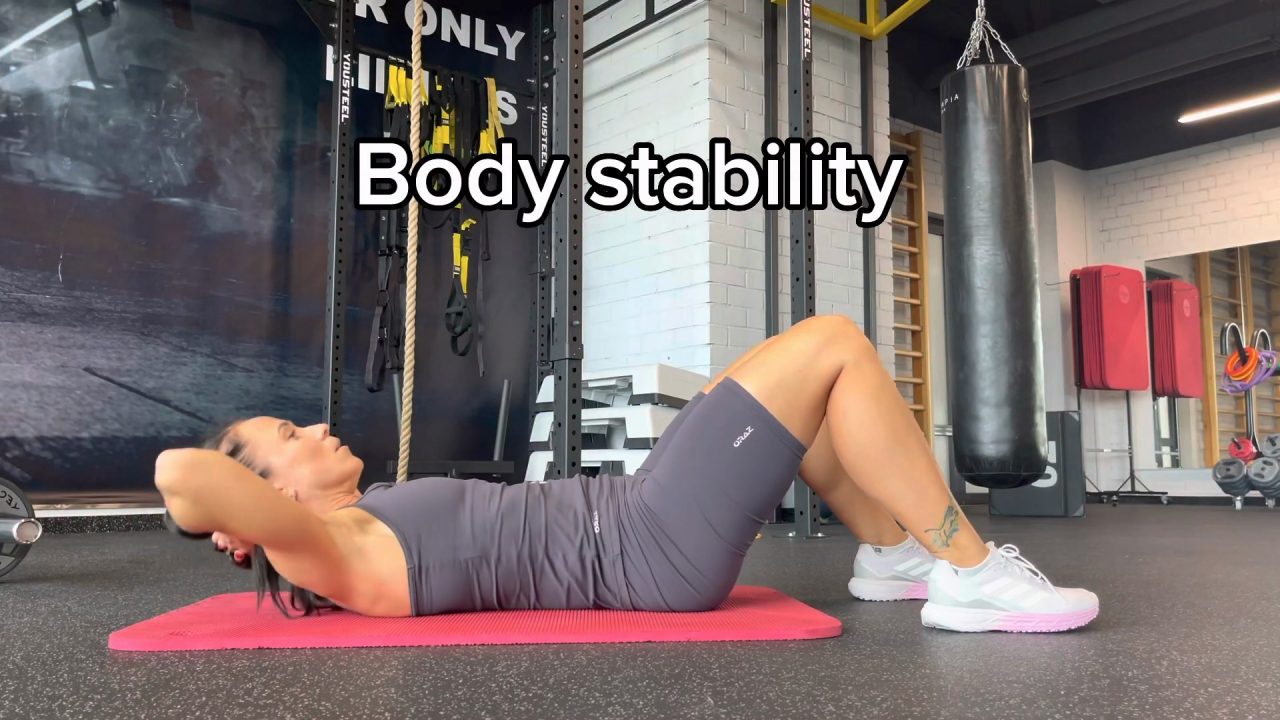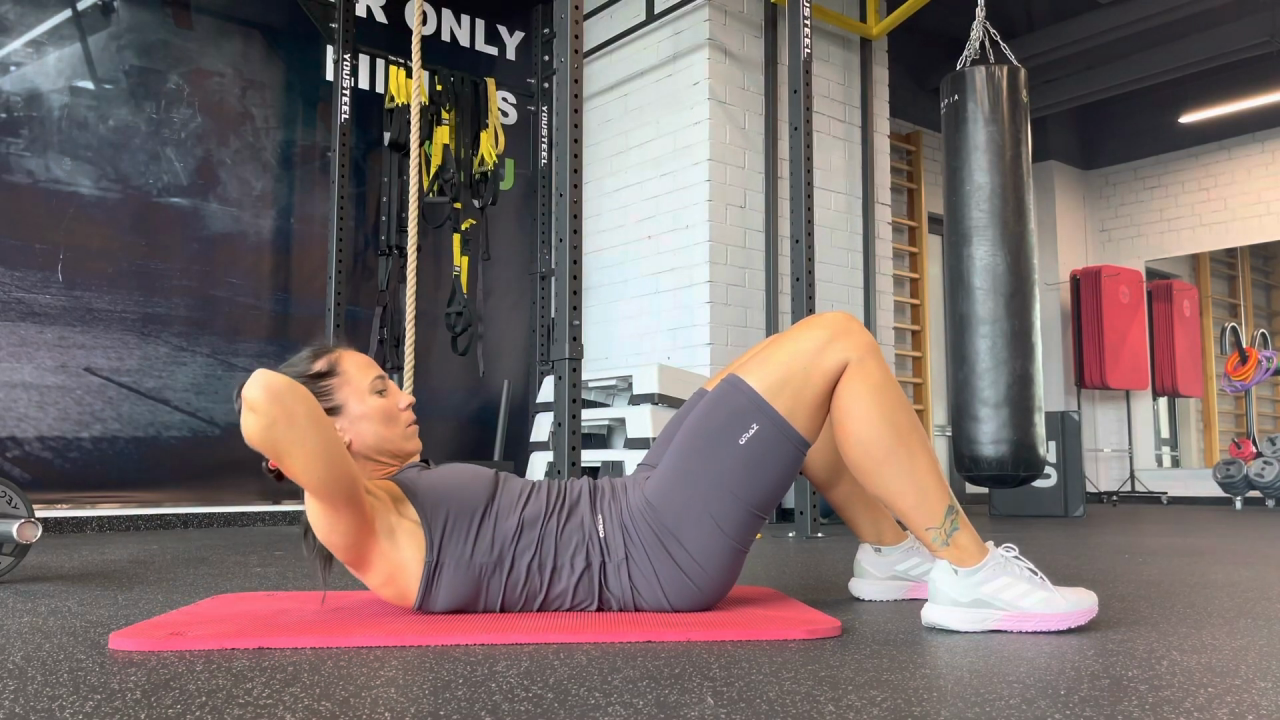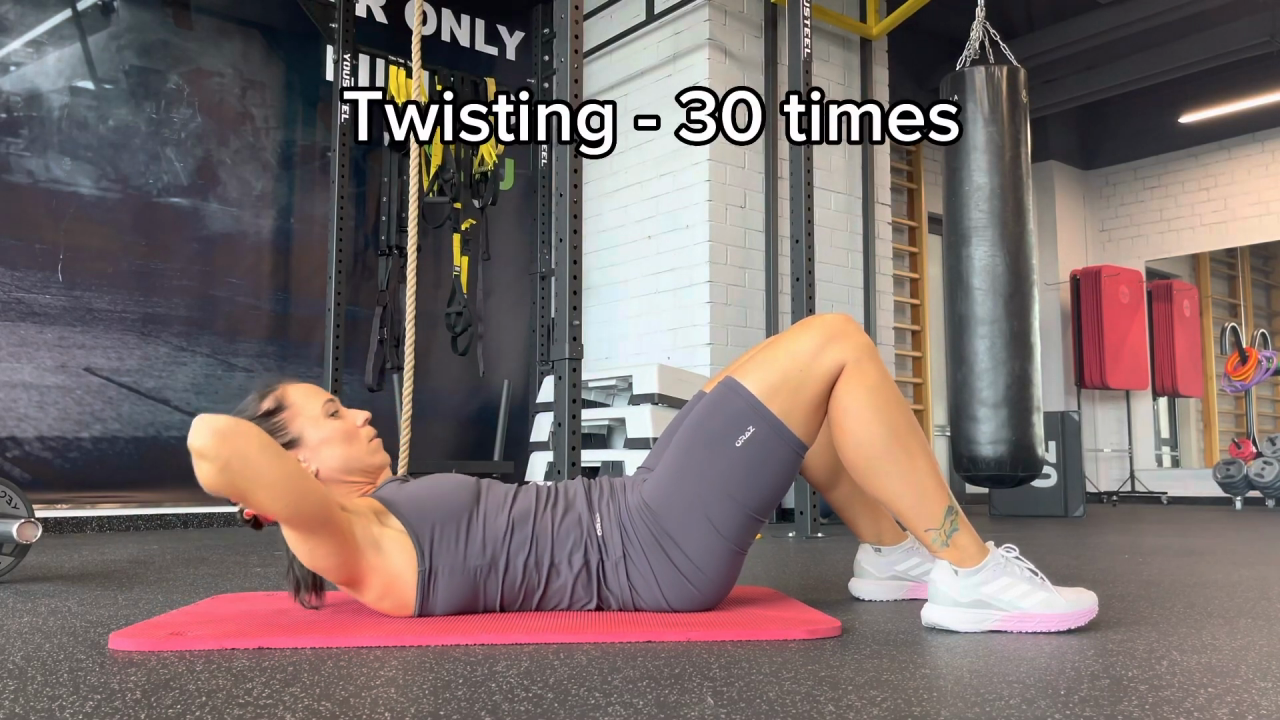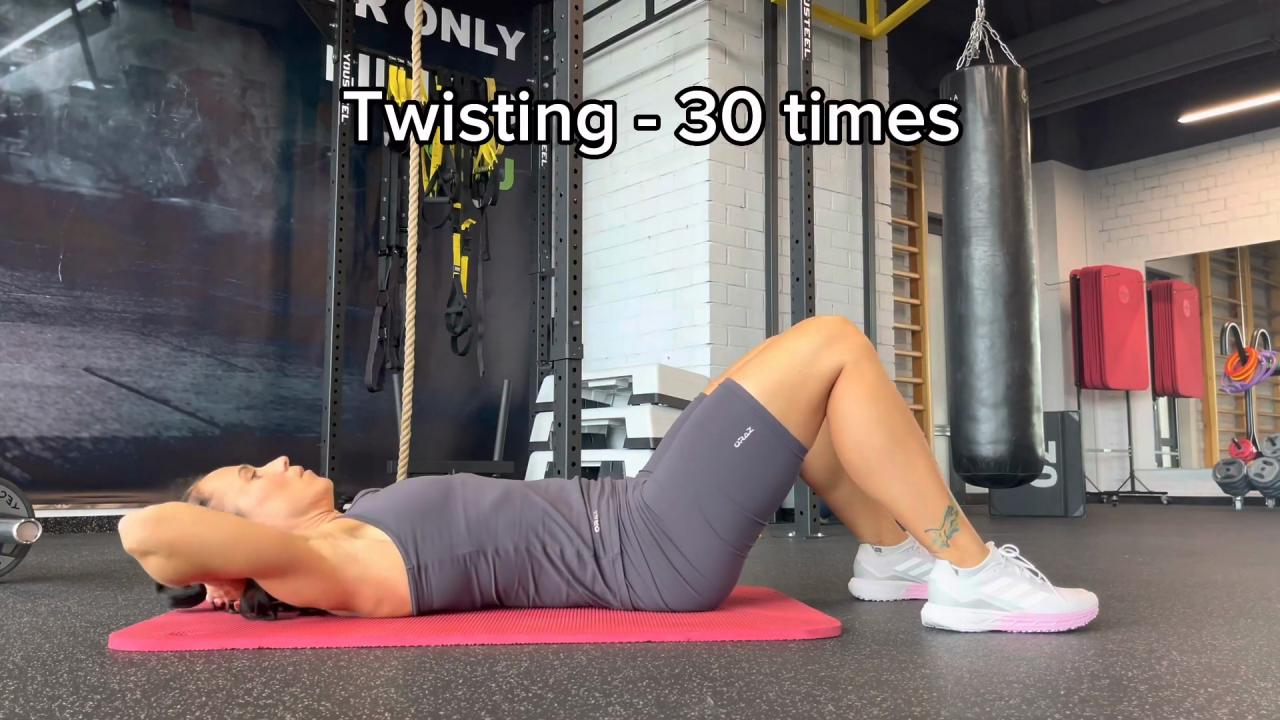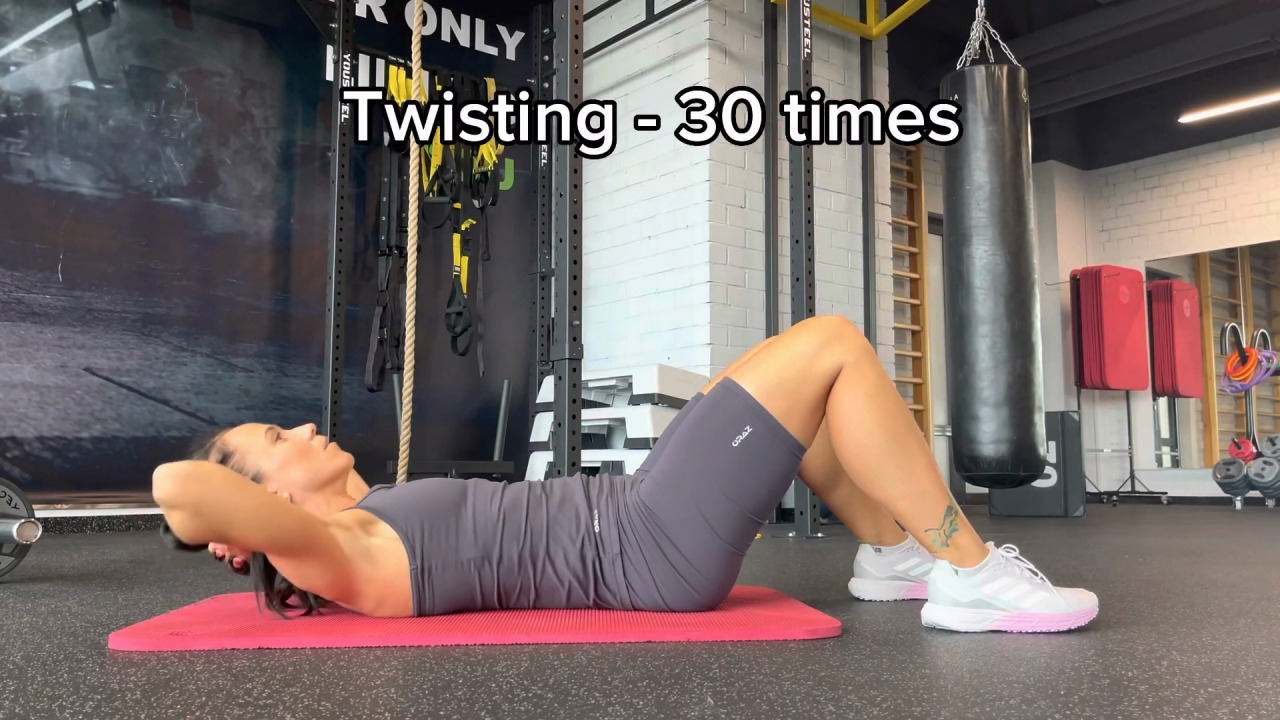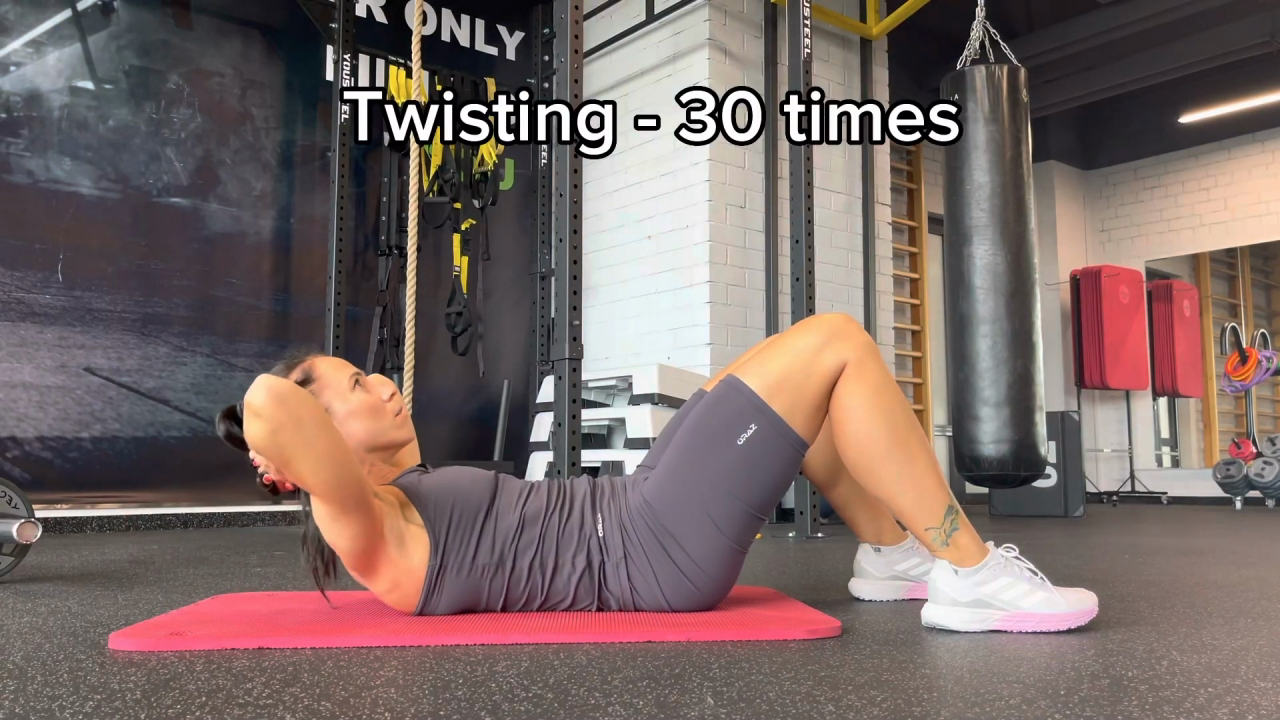
dt=0.5s
person 1, frame 1
left shoulder: (361, 525)
right shoulder: (339, 556)
right elbow: (181, 472)
right wrist: (230, 518)
left hip: (632, 521)
right hip: (655, 551)
left knee: (808, 379)
right knee: (835, 345)
left ankle: (890, 555)
right ankle: (971, 576)
person 1, frame 2
left shoulder: (388, 500)
right shoulder: (365, 528)
right elbow: (266, 395)
right wrist: (293, 451)
left hip: (635, 517)
right hip: (657, 551)
left knee: (810, 378)
right knee: (839, 343)
left ankle: (892, 555)
right ankle: (971, 575)
person 1, frame 3
left shoulder: (375, 518)
right shoulder: (351, 546)
right elbow: (210, 441)
right wrist: (259, 481)
left hip: (638, 523)
right hip: (656, 554)
left knee: (811, 376)
right knee: (837, 344)
left ankle: (893, 555)
right ankle: (973, 575)
person 1, frame 4
left shoulder: (355, 532)
right shoulder: (338, 567)
right elbow: (145, 530)
right wrist: (225, 560)
left hip: (630, 516)
right hip: (657, 551)
left knee: (806, 376)
right knee: (835, 344)
left ankle: (892, 555)
right ankle: (971, 575)
person 1, frame 5
left shoulder: (366, 527)
right shoulder: (345, 558)
right elbow: (175, 485)
right wrist: (230, 508)
left hip: (632, 523)
right hip: (653, 552)
left knee: (805, 378)
right knee: (835, 346)
left ankle: (890, 555)
right ankle: (971, 576)
person 1, frame 6
left shoulder: (398, 500)
right shoulder: (373, 533)
right elbow: (268, 402)
right wrist: (284, 439)
left hip: (633, 516)
right hip: (656, 554)
left knee: (811, 374)
right knee: (838, 344)
left ankle: (892, 554)
right ankle: (971, 576)
